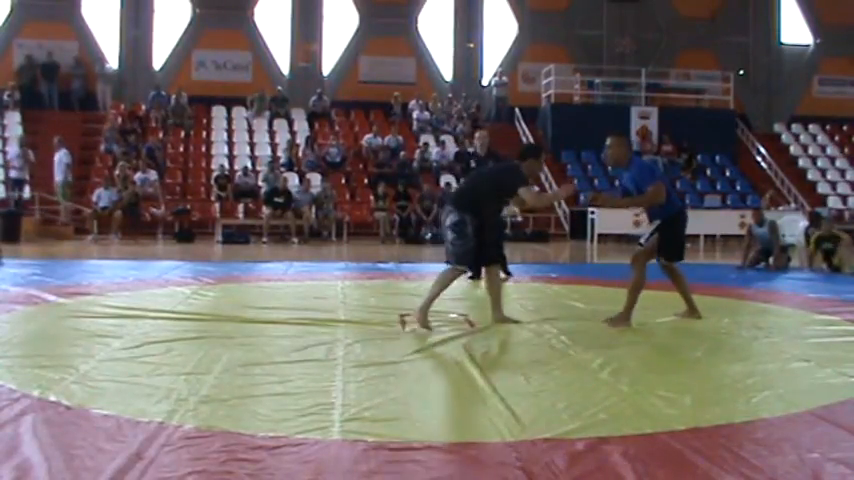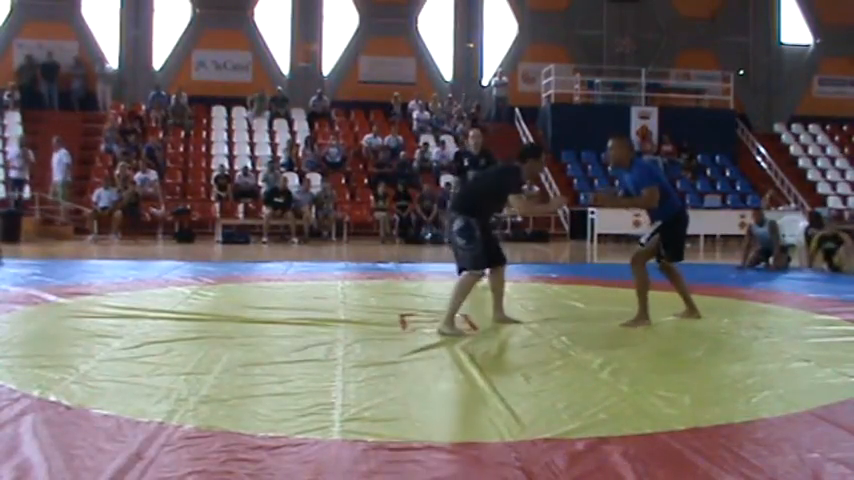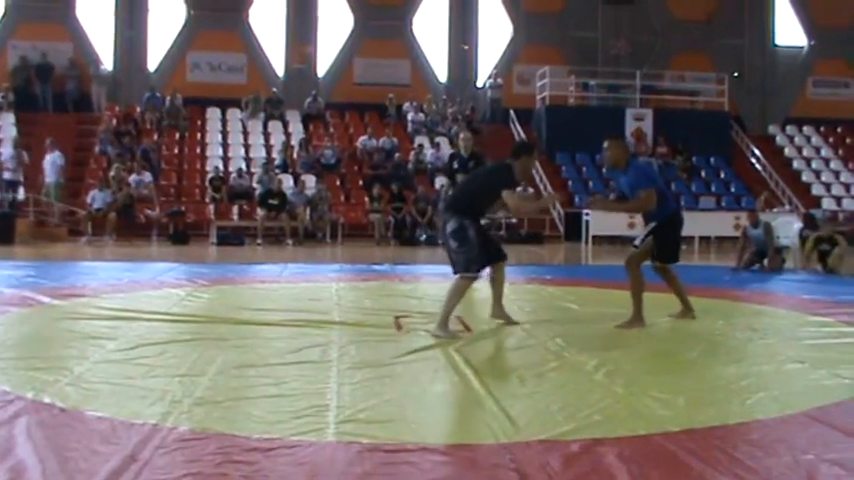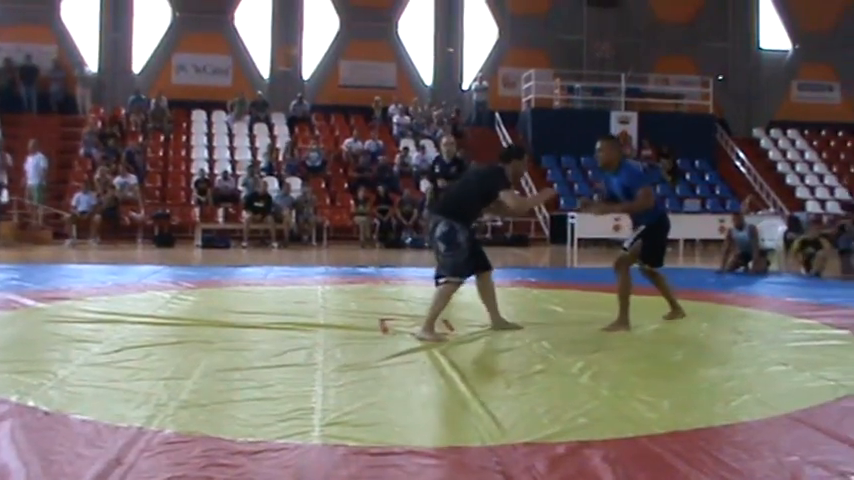
dt=0.2s
person 1, frame 1
left shoulder: (509, 172)
right shoulder: (513, 174)
left elbow: (525, 201)
right elbow: (533, 201)
left wrist: (549, 197)
right wrist: (560, 194)
left hip: (476, 216)
right hip: (459, 214)
left knee: (493, 262)
right knee: (457, 266)
left ankle: (498, 313)
right ankle: (423, 309)
person 1, frame 2
left shoulder: (510, 174)
right shoulder: (511, 175)
left elbow: (518, 205)
right elbow: (522, 208)
left wrist: (544, 207)
right wrist: (550, 207)
left hip: (476, 218)
right hip: (464, 217)
left knee: (497, 263)
right knee: (474, 270)
left ankle: (499, 313)
right ankle: (447, 322)
person 1, frame 3
left shoulder: (502, 172)
right shoulder: (504, 174)
left elbow: (510, 204)
right elbow: (515, 206)
left wrist: (532, 205)
right wrist: (544, 202)
left hip: (469, 219)
right hip: (458, 219)
left knee: (497, 259)
right knee: (468, 273)
left ankle: (498, 310)
right ankle: (440, 326)
person 1, frame 4
left shoulder: (492, 175)
right shoulder: (497, 176)
left elbow: (493, 205)
right elbow: (515, 204)
left wrist: (525, 207)
right wrist: (541, 197)
left hip: (458, 223)
right hip: (447, 223)
left knee: (483, 270)
right knee: (453, 277)
left ankle: (496, 319)
right ankle: (426, 328)
person 2, frame 1
left shoulder: (641, 168)
right shoulder: (627, 173)
left elbow: (659, 196)
right elbow: (630, 200)
left wrist: (621, 202)
right wrist: (605, 201)
left hip: (669, 219)
right hip: (670, 219)
left knee: (639, 260)
right knee: (667, 265)
left ankle: (625, 315)
right ankle: (692, 309)
person 2, frame 2
left shoulder: (641, 169)
right shoulder: (626, 173)
left elbow: (651, 201)
right elbow: (630, 200)
left wrist: (615, 201)
right wrist: (607, 200)
left hip: (670, 220)
right hip: (670, 219)
left knee: (638, 260)
right knee: (664, 265)
left ankle: (642, 316)
right ankle: (691, 308)
person 2, frame 3
left shoulder: (638, 171)
right shoulder: (621, 175)
left elbow: (648, 203)
right elbow: (623, 201)
left wrist: (613, 206)
right wrist: (602, 204)
left hip: (665, 221)
right hip: (664, 221)
left knee: (633, 262)
right knee: (660, 266)
left ankle: (637, 317)
right ankle: (686, 307)
person 2, frame 4
left shoulder: (632, 172)
right shoulder: (611, 176)
left elbow: (647, 200)
right elbow: (611, 201)
left wrist: (615, 209)
right wrist: (592, 205)
left hip: (653, 224)
right hip: (647, 224)
left knee: (622, 264)
right knee: (647, 268)
left ankle: (622, 320)
right ankle: (676, 309)
